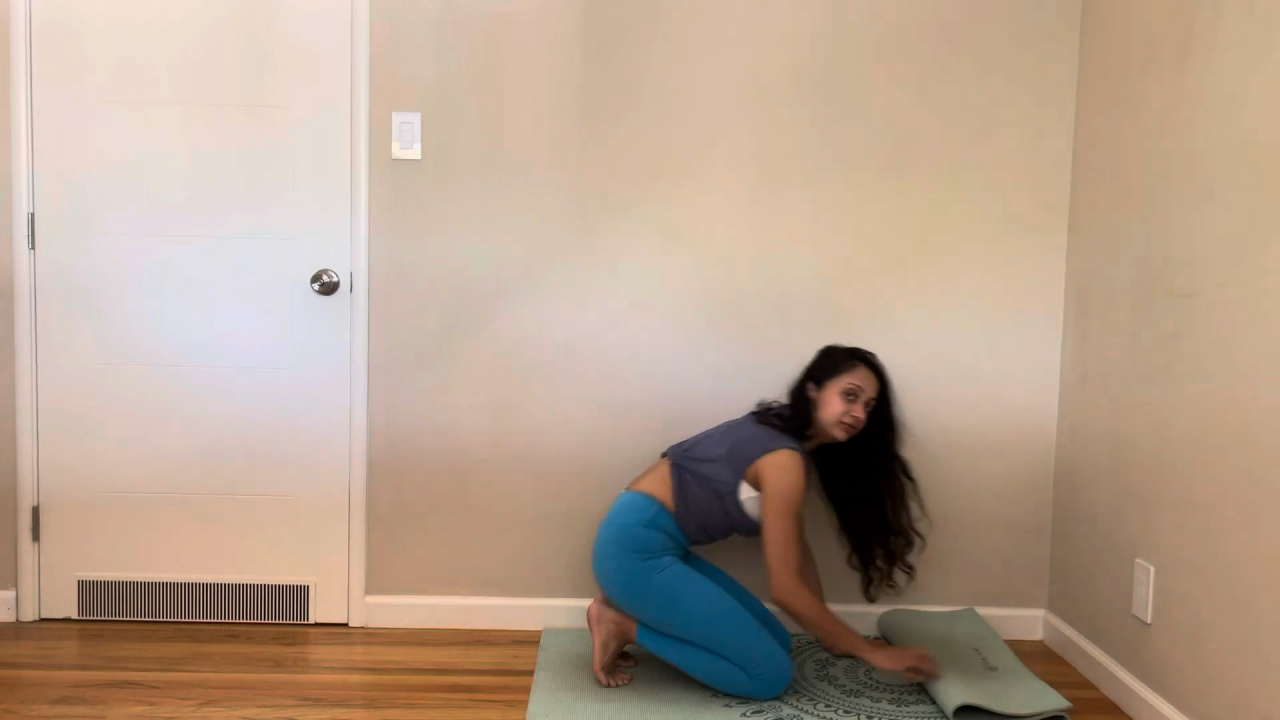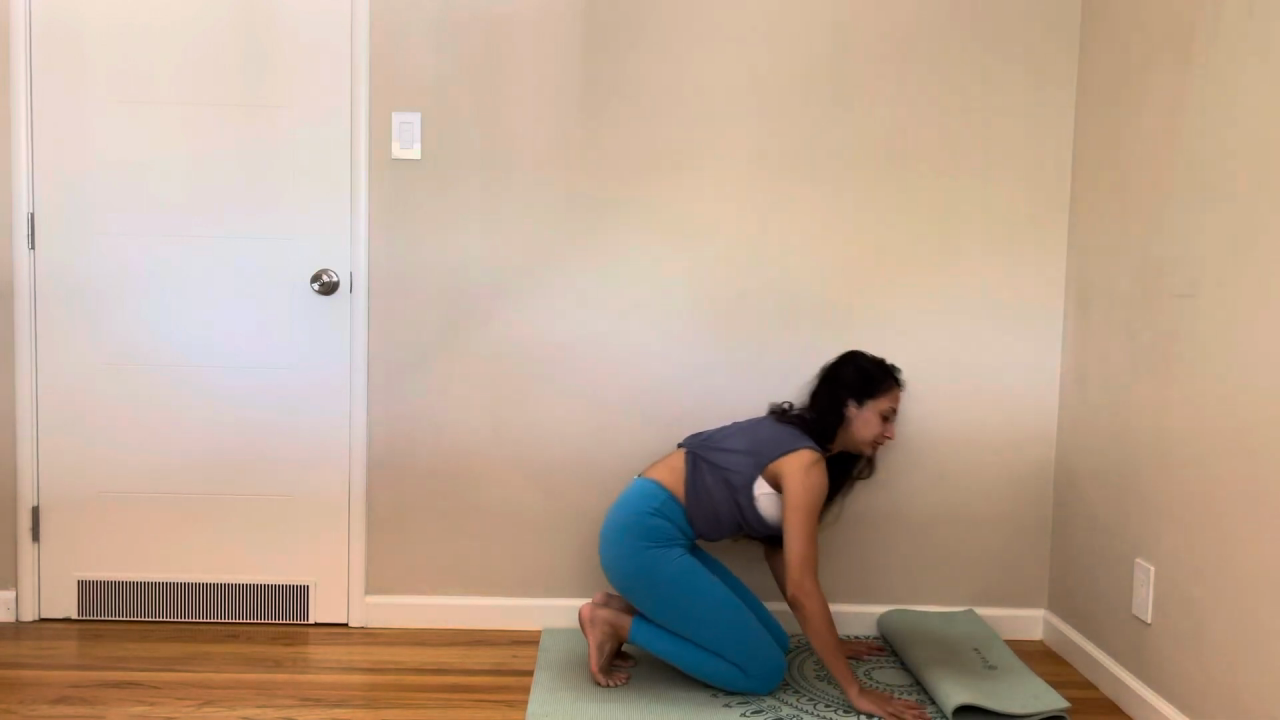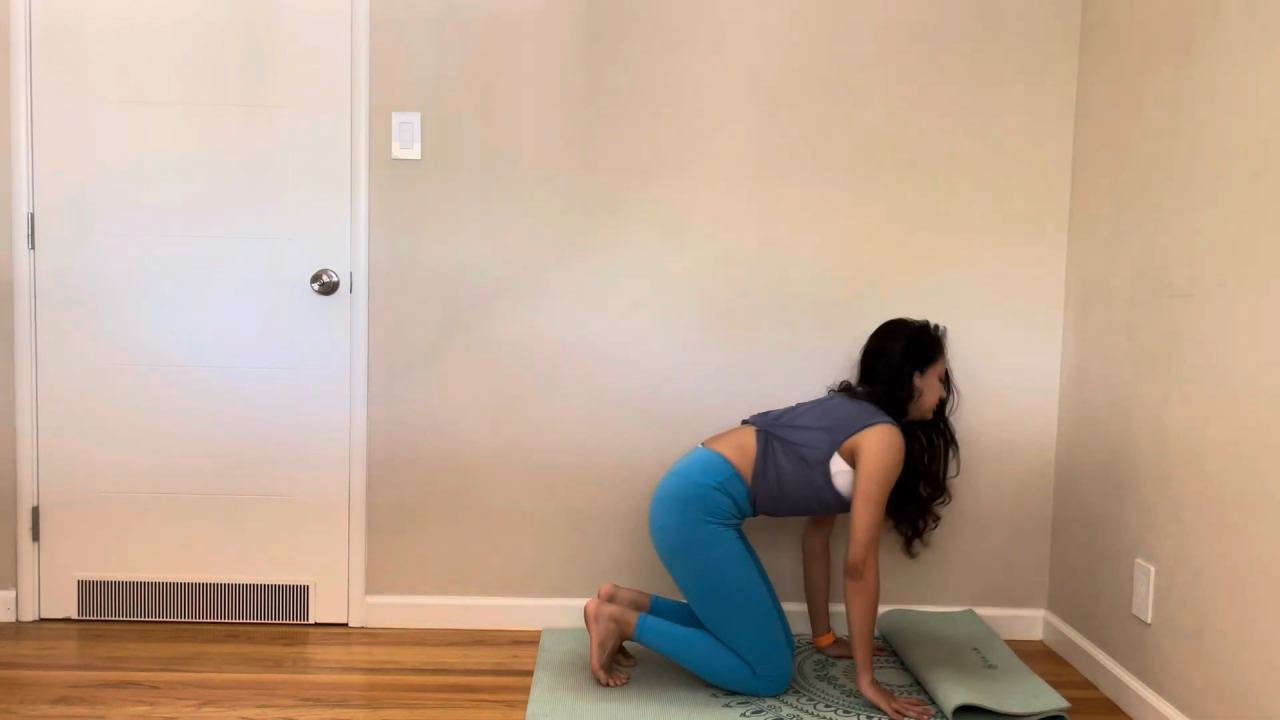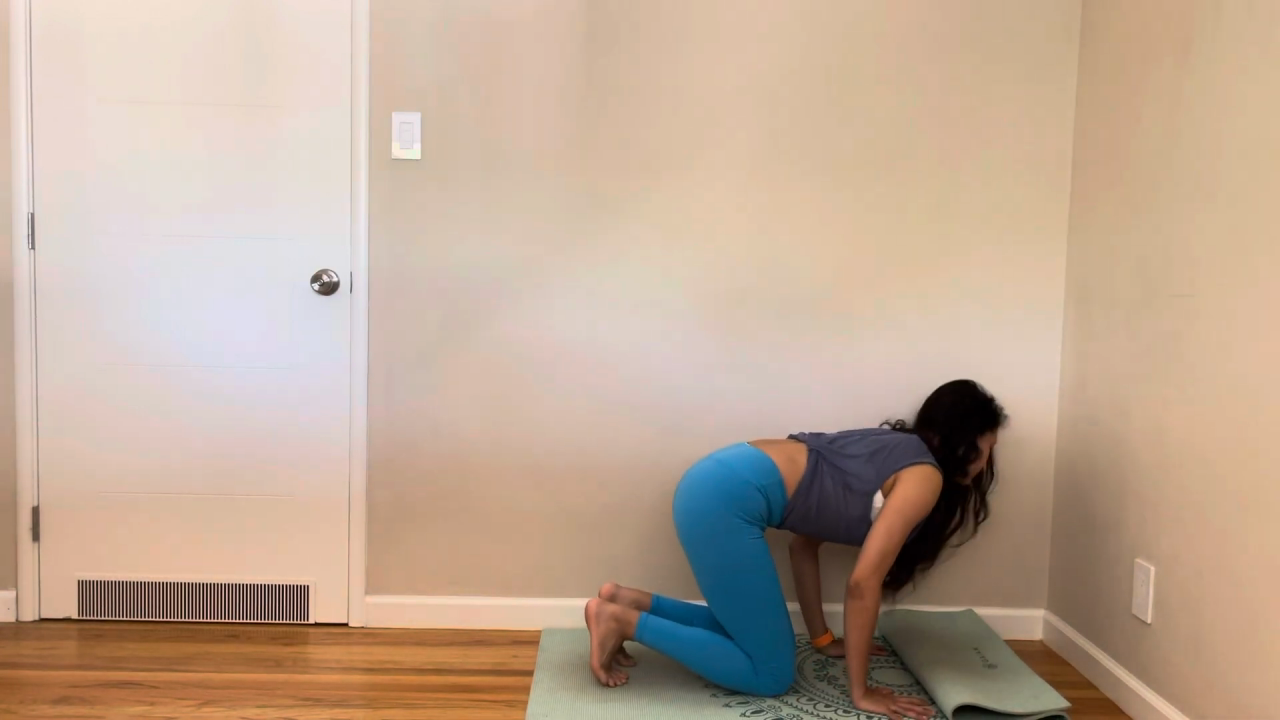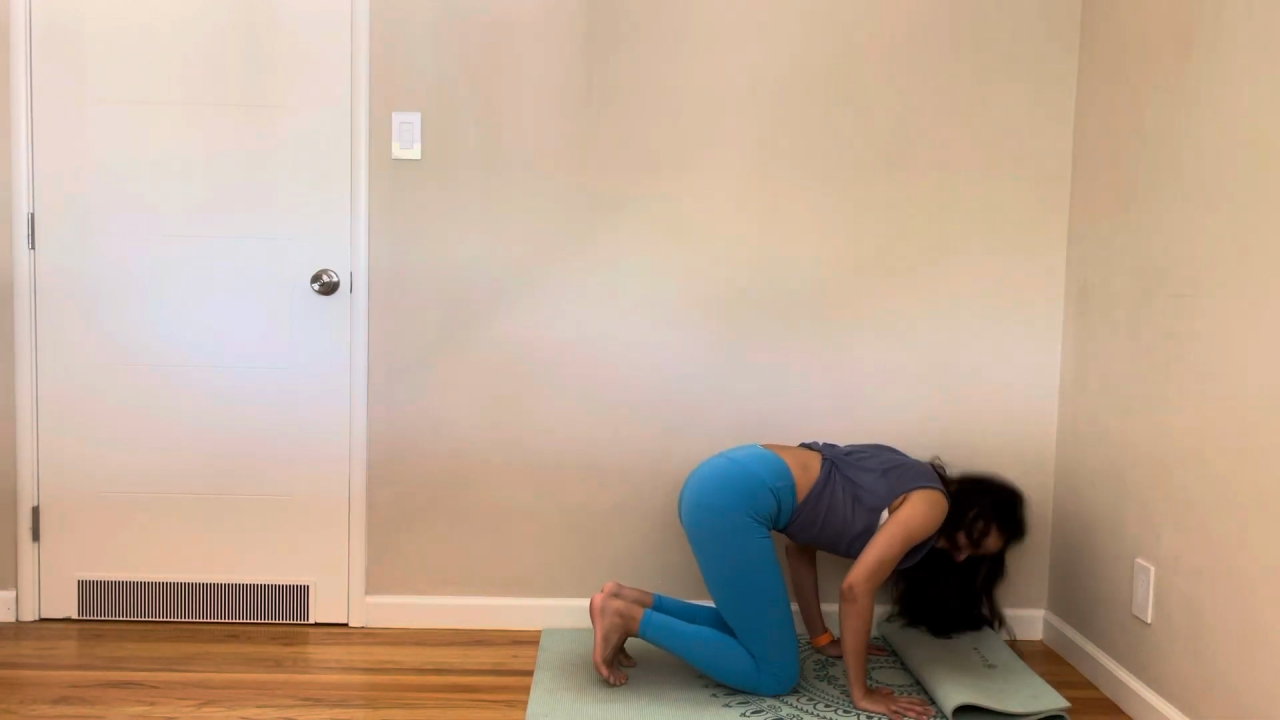
dt=0.5s
person 1, frame 1
left shoulder: (778, 435)
right shoulder: (784, 459)
left elbow: (797, 553)
right elbow: (787, 588)
left wrist: (838, 638)
right wrist: (865, 650)
left hip: (660, 546)
right hip: (637, 550)
left knee: (776, 642)
right knee: (771, 675)
left ankle: (634, 611)
right ankle: (627, 627)
person 1, frame 2
left shoulder: (788, 438)
right shoulder: (804, 463)
left elbow: (780, 549)
right elbow: (801, 590)
left wrist: (829, 643)
left hip: (661, 535)
right hip: (644, 536)
left knee: (773, 644)
right knee: (763, 671)
left ankle: (624, 607)
right ankle: (617, 625)
person 1, frame 3
left shoulder: (853, 417)
right shoulder: (885, 437)
left elbow: (816, 535)
right elbow: (859, 563)
left wrist: (824, 637)
right wrist: (866, 679)
left hip: (696, 493)
right hip: (698, 505)
left knee: (775, 646)
right knee: (768, 675)
left ankle: (627, 601)
right ankle: (621, 622)
person 1, frame 4
left shoulder: (894, 453)
right shoulder: (925, 476)
left elbow: (803, 545)
right elbow: (863, 582)
left wrist: (823, 638)
left hip: (715, 483)
right hip: (726, 500)
left knee: (754, 637)
right knee: (772, 675)
left ankle: (628, 600)
right ankle: (623, 621)
person 1, frame 5
left shoulder: (908, 486)
right shoulder: (932, 505)
left elbow: (800, 547)
right elbow: (857, 587)
left wrist: (822, 638)
left hip: (721, 482)
right hip: (734, 498)
left knee: (755, 638)
right knee: (774, 674)
left ankle: (630, 599)
right ankle: (628, 618)
